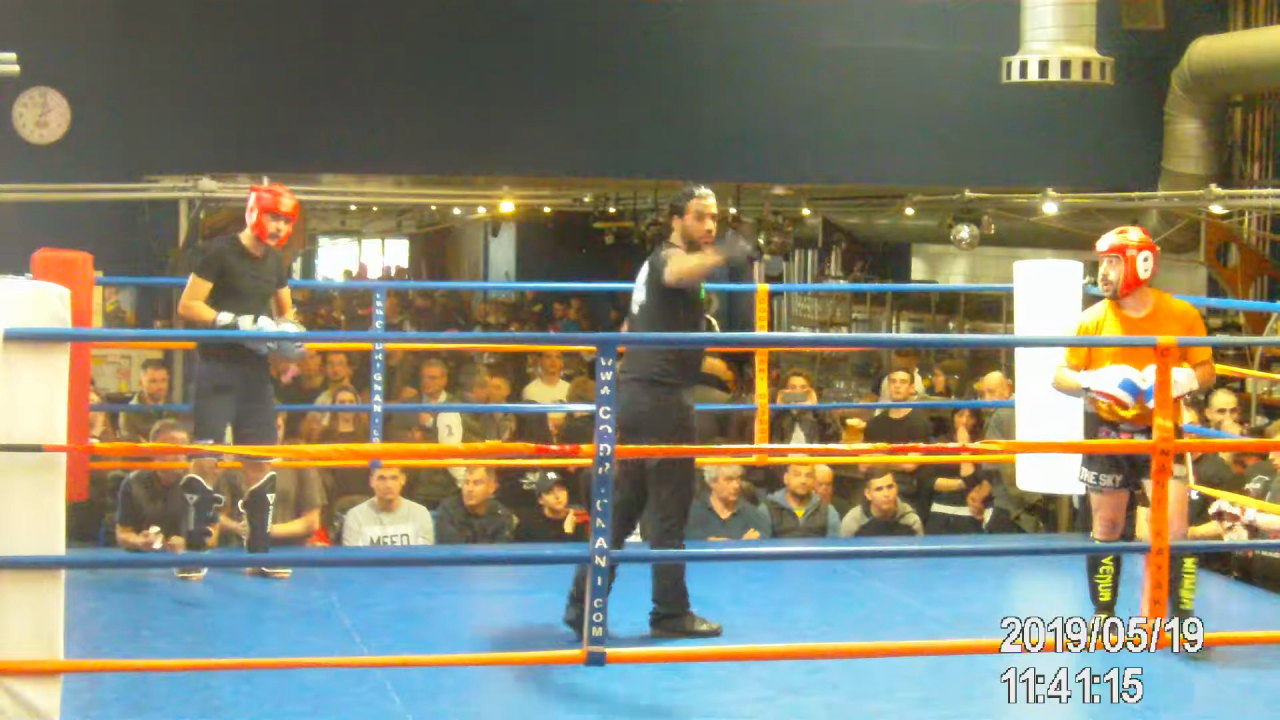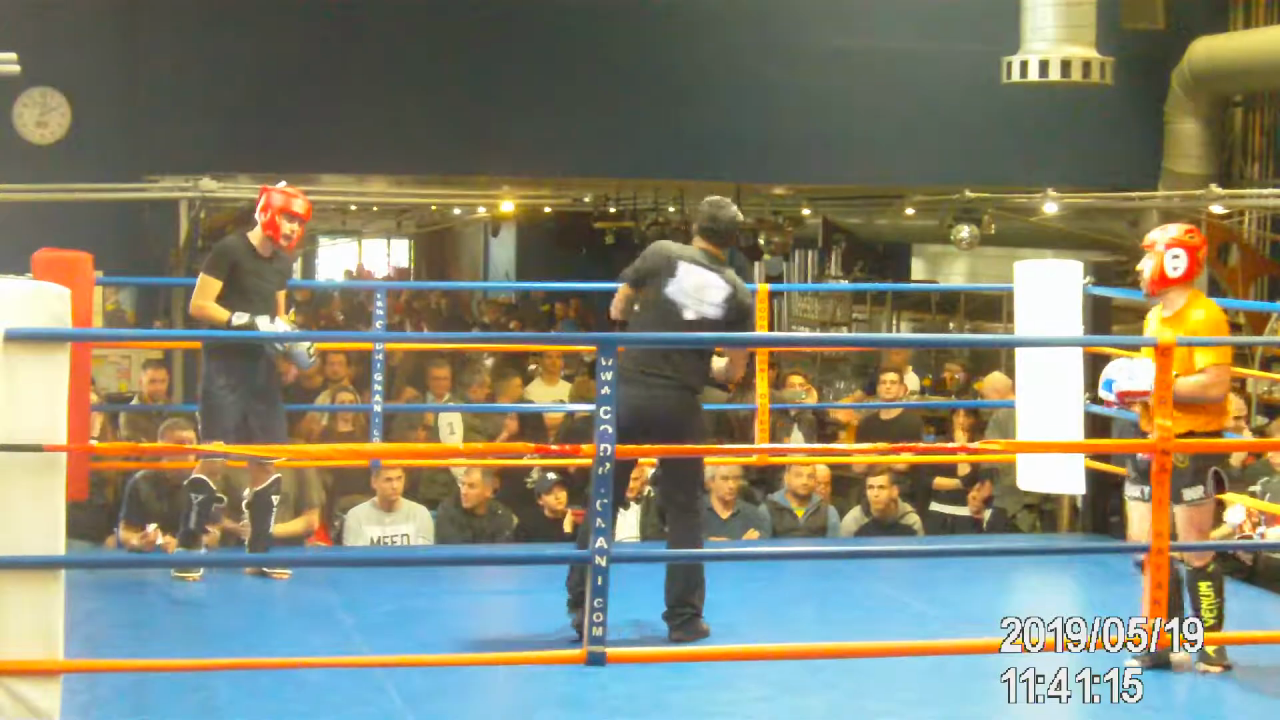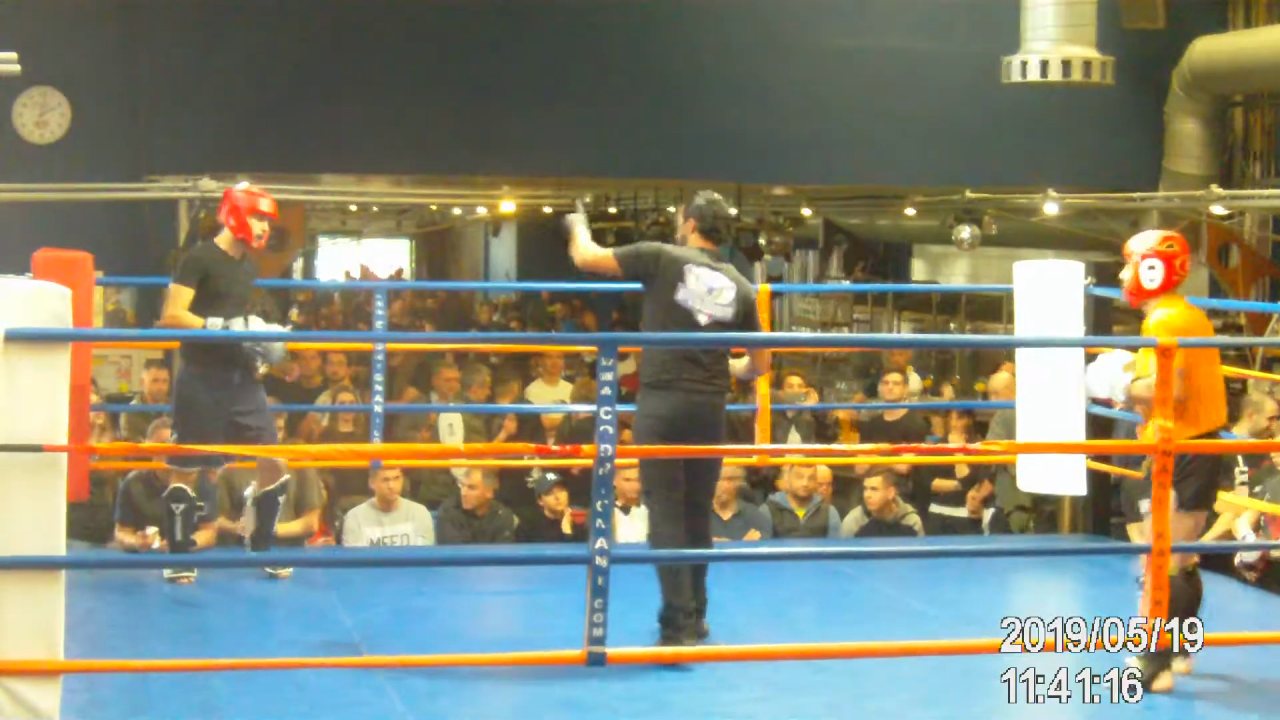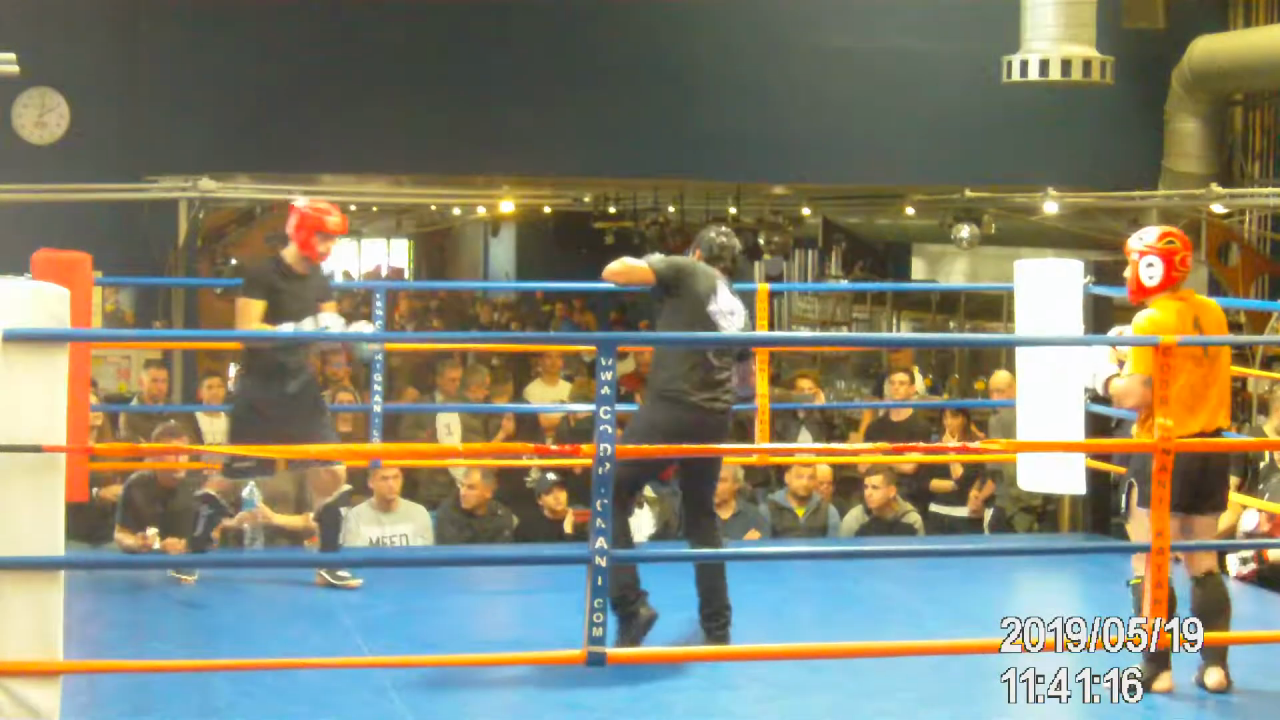
dt=0.5s
person 1, frame 1
left shoulder: (1181, 315)
right shoulder: (1092, 320)
left elbow: (1206, 368)
right elbow: (1062, 376)
left wrist: (1182, 380)
right wrist: (1092, 381)
right hip: (1107, 436)
left knee: (1177, 529)
right knee: (1108, 532)
left ankle: (1181, 620)
right ankle: (1104, 617)
person 1, frame 2
left shoulder: (1205, 317)
right shoulder: (1153, 317)
left elbow: (1215, 385)
left wrist: (1157, 382)
right wrist: (1125, 382)
left hip: (1193, 449)
left knee: (1196, 552)
right knee: (1145, 550)
left ankle: (1211, 643)
person 1, frame 3
left shoulder: (1162, 321)
right shoulder: (1188, 316)
left elbow: (1167, 390)
left wrist: (1119, 385)
right wrist: (1136, 372)
left hip: (1181, 454)
right hip: (1203, 449)
right knee: (1180, 558)
left ankle: (1157, 665)
right ankle: (1174, 650)
person 1, frame 4
left shoulder: (1151, 320)
right shoulder: (1211, 312)
left elbow: (1137, 396)
left wrist: (1107, 376)
right hip: (1210, 450)
left knee: (1148, 566)
right knee: (1203, 564)
left ankle: (1156, 669)
right ankle: (1215, 665)
person 2, frame 1
left shoulder: (661, 261)
right shoulder: (668, 257)
left elbow: (633, 329)
right elbow: (678, 270)
right wrist: (722, 253)
left hip: (635, 395)
right hip: (661, 398)
left knee: (625, 502)
right knee: (671, 508)
left ankle: (582, 602)
right ankle: (671, 612)
person 2, frame 2
left shoulder: (659, 253)
right shoulder: (738, 294)
left elbow: (617, 311)
right elbow: (733, 372)
left hip: (629, 392)
right hip: (679, 404)
right knee: (684, 511)
left ankle: (582, 605)
right ankle: (685, 618)
person 2, frame 3
left shoulder: (661, 257)
right shoulder: (740, 287)
left elbow: (583, 258)
right elbow: (760, 365)
left wrist: (577, 226)
left hip: (661, 402)
right hip: (709, 407)
left knee: (666, 513)
right knee: (698, 512)
left ankle: (679, 624)
right ankle: (694, 617)
person 2, frame 4
left shoulder: (685, 271)
right shoulder: (740, 310)
left elbow: (613, 273)
left wrist: (652, 264)
left hip: (667, 410)
right hip: (714, 420)
left knee: (612, 498)
right knee: (702, 519)
left ankle: (631, 605)
right ankle: (717, 624)
person 3, frame 1
left shoulder: (276, 261)
right shoulder: (219, 251)
left elbow: (285, 310)
right elbow: (187, 306)
left wrist: (288, 332)
right wrist: (235, 322)
left hip: (256, 368)
right hip: (216, 368)
left knee: (259, 460)
right knee: (206, 458)
left ankle: (258, 550)
person 3, frame 2
left shoulder: (282, 261)
right shoulder: (229, 250)
right elbow: (198, 305)
left wrist: (292, 342)
right wrist: (249, 322)
left hip: (262, 367)
right hip: (225, 366)
left knee: (266, 460)
right knee: (213, 458)
left ankle: (260, 551)
right ankle: (189, 546)
person 3, frame 3
left shoulder: (248, 263)
right shoulder: (200, 258)
right elbow: (171, 315)
left wrist: (262, 334)
right wrist: (228, 326)
left hip: (242, 377)
right hip: (202, 377)
left knee: (272, 461)
right knee: (187, 471)
left ankle: (262, 546)
right ankle: (178, 556)
person 3, frame 4
left shoulder: (318, 276)
right shoulder: (264, 273)
left elbow: (329, 323)
right elbow: (246, 330)
left wrist: (349, 335)
right wrist: (301, 330)
left hip: (302, 384)
right hip: (262, 386)
left knee: (332, 474)
right knee: (230, 476)
left ankle: (330, 563)
right ankle: (194, 552)
